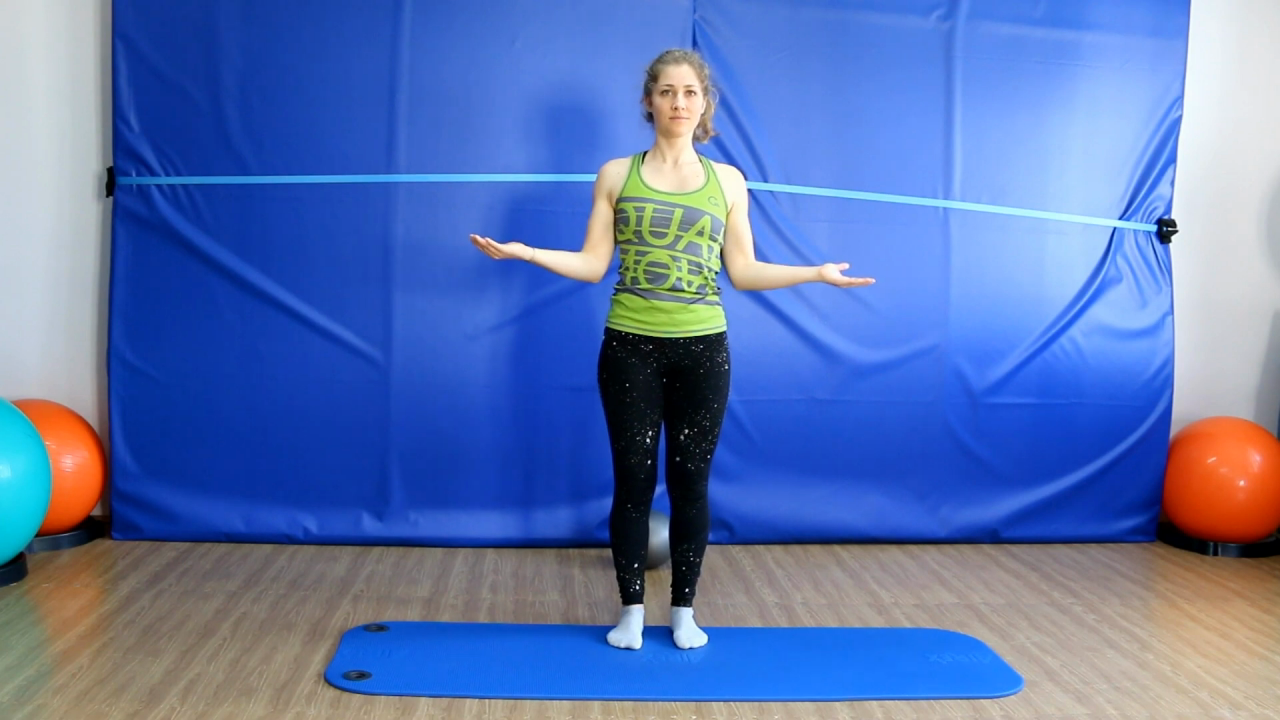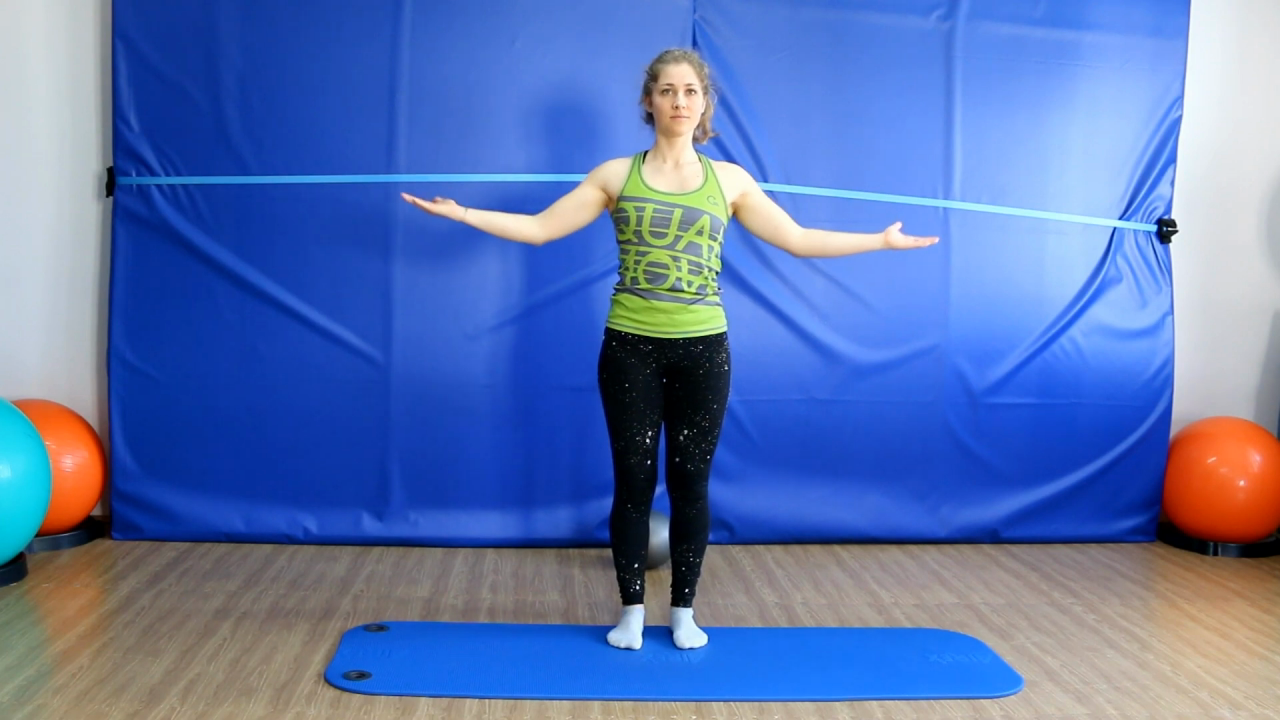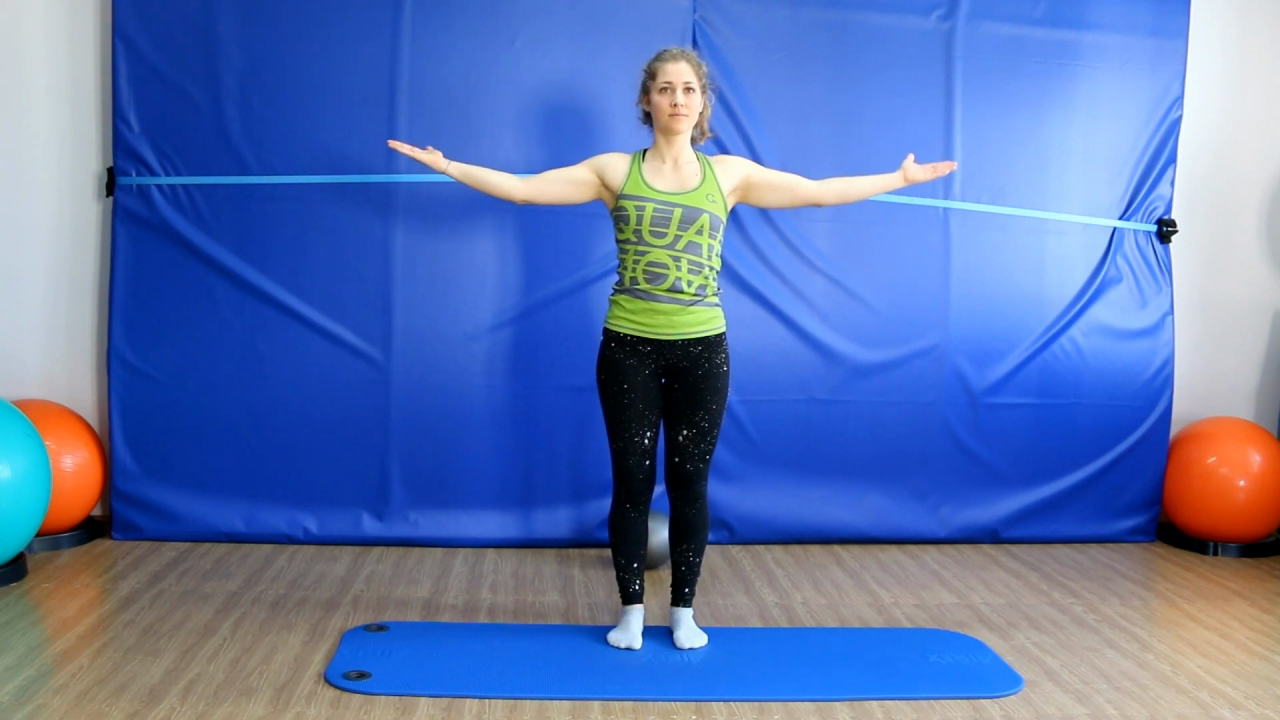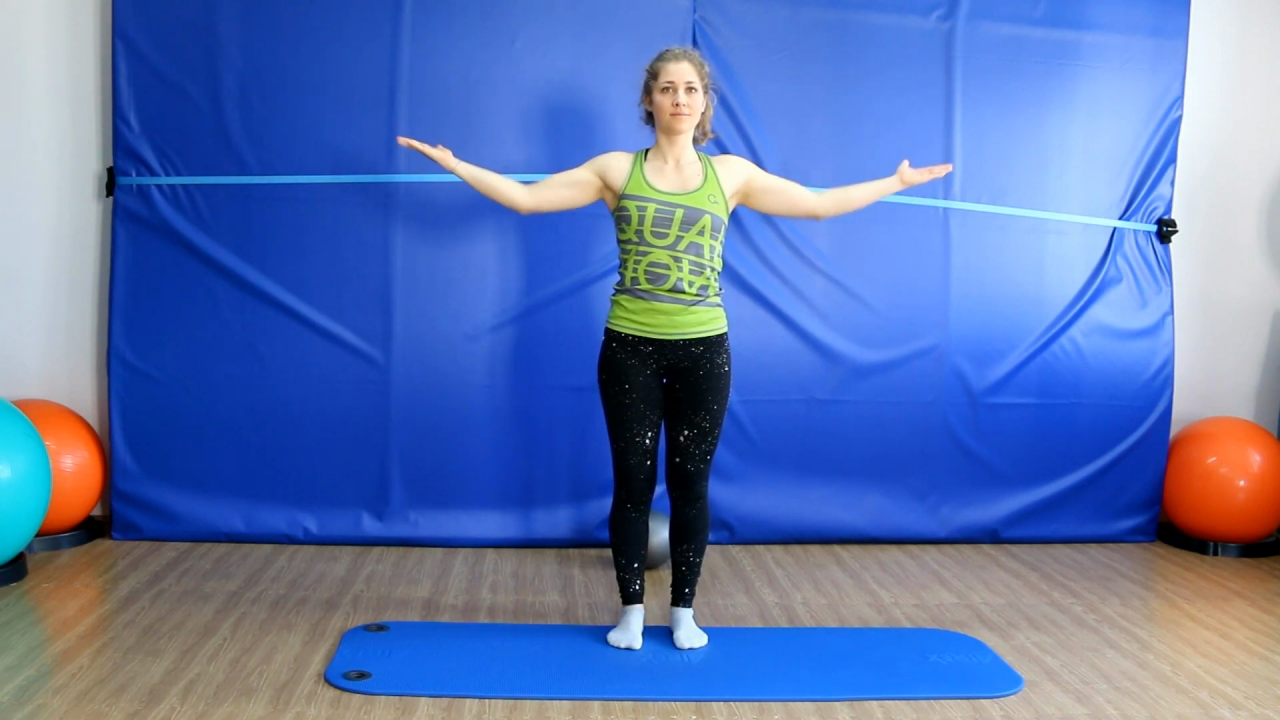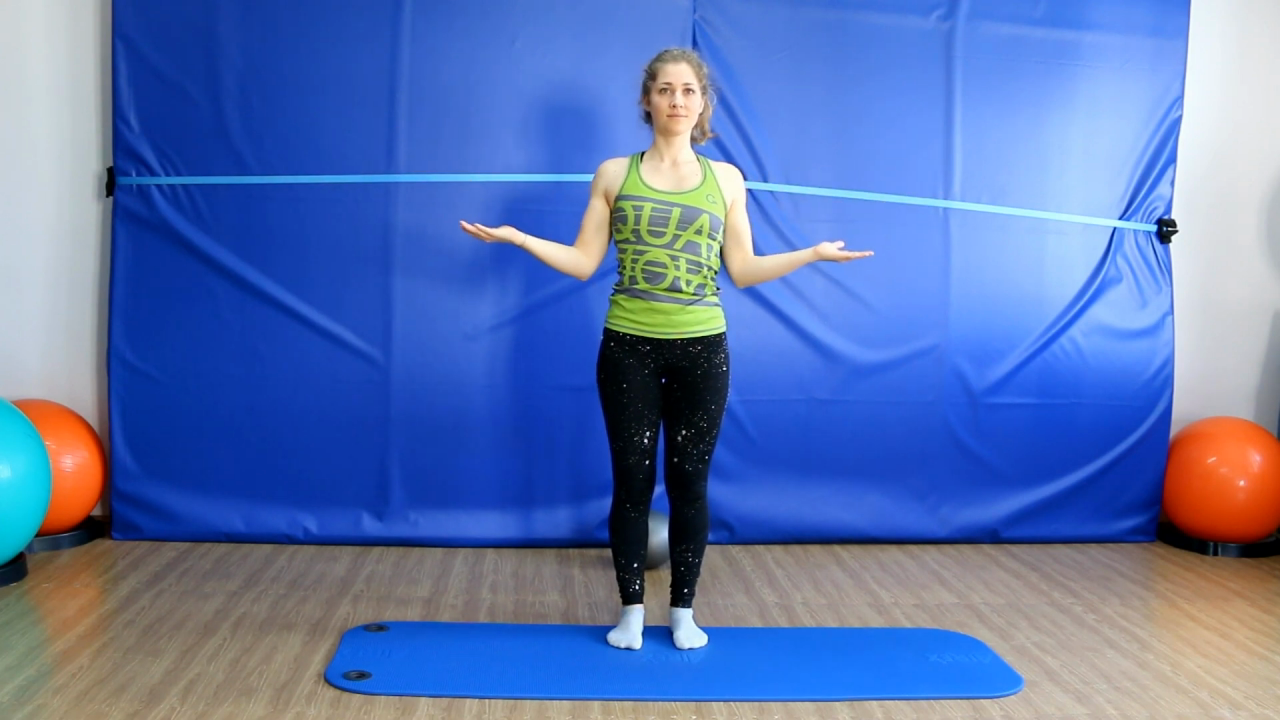
dt=1s
person 1, frame 1
left shoulder: (728, 181)
right shoulder: (616, 174)
left elbow: (743, 271)
right elbow: (592, 265)
left wrist: (817, 272)
right wrist: (524, 251)
left hip: (703, 348)
right hip: (630, 347)
left knee: (691, 482)
right knee: (633, 480)
left ankle: (683, 610)
right ankle: (631, 609)
person 1, frame 2
left shoulder: (730, 180)
right shoulder: (615, 174)
left elbow: (798, 240)
right elbow: (539, 228)
left wrist: (879, 240)
right wrist: (463, 213)
left hip: (703, 349)
right hip: (630, 347)
left knee: (691, 482)
right knee: (634, 481)
left ankle: (684, 609)
right ankle: (632, 609)
person 1, frame 3
left shoulder: (731, 173)
right shoulder: (613, 170)
left elbow: (821, 191)
right elbow: (522, 187)
left wrist: (900, 178)
right wrist: (448, 166)
left hip: (702, 348)
right hip: (629, 348)
left knee: (690, 482)
right knee: (632, 481)
left ankle: (683, 610)
right ankle: (631, 609)
person 1, frame 4
left shoulder: (732, 174)
right shoulder: (615, 169)
left elbow: (819, 203)
right elbow: (525, 197)
left wrist: (896, 182)
right wrist: (454, 164)
left hip: (703, 349)
right hip: (630, 348)
left knee: (690, 482)
right knee: (632, 481)
left ankle: (683, 610)
right ankle: (631, 609)
person 1, frame 5
left shoulder: (726, 179)
right shoulder: (614, 174)
left elbow: (742, 270)
right elbow: (583, 262)
left wrist: (814, 253)
right wrist: (517, 238)
left hip: (701, 349)
right hip: (628, 347)
left knee: (689, 482)
right knee: (632, 481)
left ankle: (683, 610)
right ankle: (631, 610)
